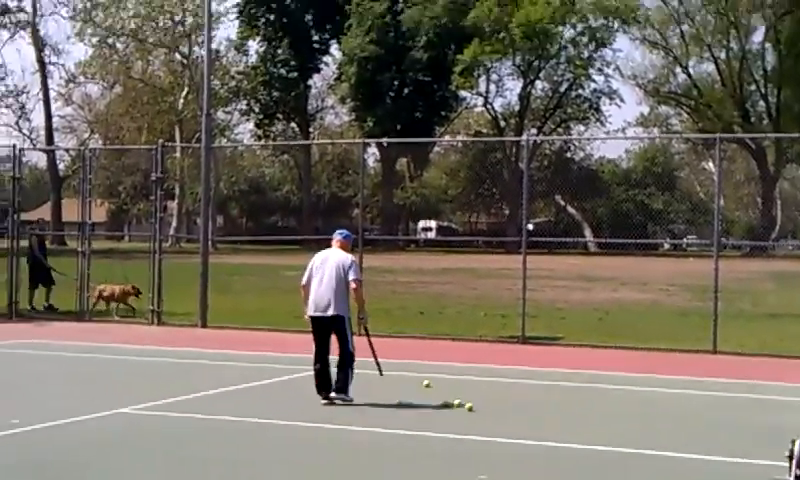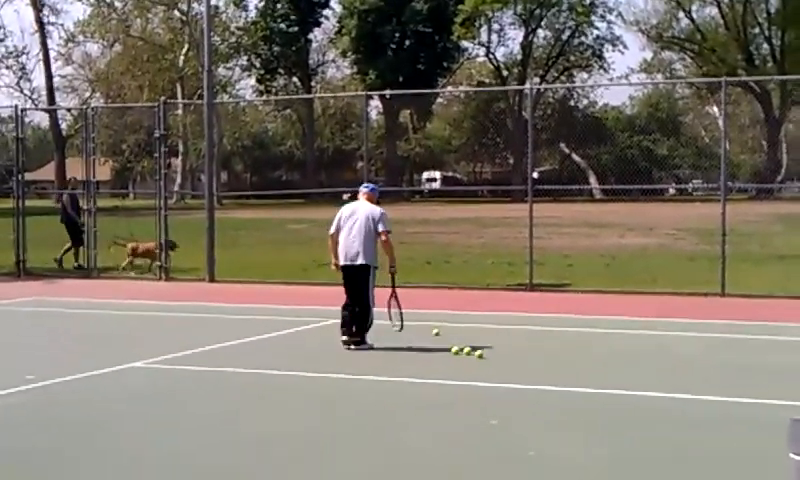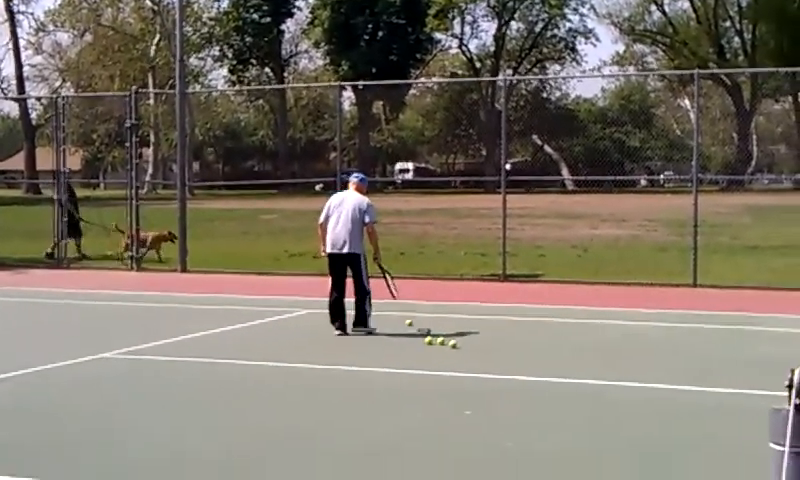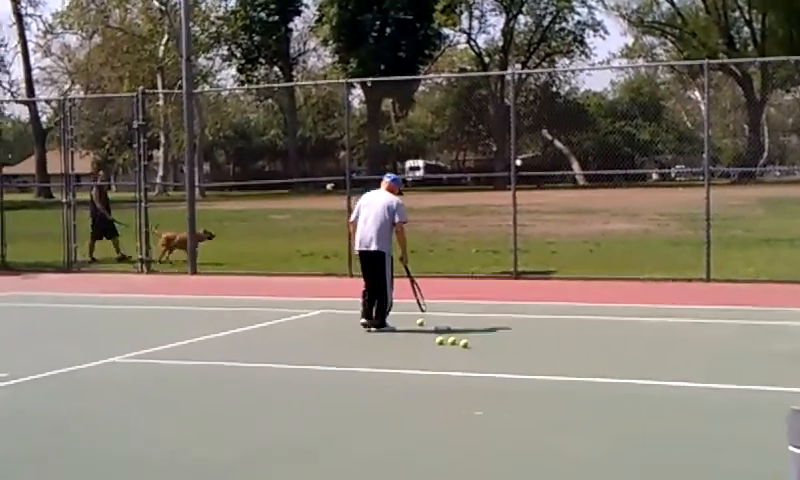
dt=0.5s
person 1, frame 1
left shoulder: (318, 257)
right shoulder: (348, 259)
left elbow: (304, 284)
right elbow: (355, 287)
left wrist: (307, 307)
right wrist: (362, 310)
left hip: (316, 311)
right hip: (338, 312)
left knee: (320, 354)
right knee: (347, 352)
left ankle: (326, 394)
right ankle: (339, 390)
person 1, frame 2
left shoulder: (345, 209)
right shoulder: (377, 211)
left elbow: (332, 234)
right elbow: (385, 238)
left wrist: (334, 258)
right wrist: (392, 261)
left hip: (346, 260)
right hip: (365, 261)
left knee: (350, 299)
right knee: (364, 301)
left ankle: (346, 333)
right ankle: (358, 340)
person 1, frame 3
left shoulder: (334, 198)
right shoulder: (364, 202)
left elbow: (321, 224)
right elbow: (370, 229)
left wrist: (323, 245)
right wrist: (376, 251)
left hip: (333, 249)
right hip: (354, 250)
left knee: (336, 288)
right knee: (362, 287)
left ankle: (339, 325)
right ankle: (361, 323)
person 1, frame 4
left shoulder: (365, 197)
right shoulder: (395, 202)
left elbow: (352, 222)
right elbow: (399, 229)
left wrist: (357, 242)
right wrist: (404, 252)
left hip: (363, 246)
right hip: (381, 248)
left knee: (369, 284)
right knee: (383, 286)
left ankle: (366, 317)
right ankle: (379, 323)
